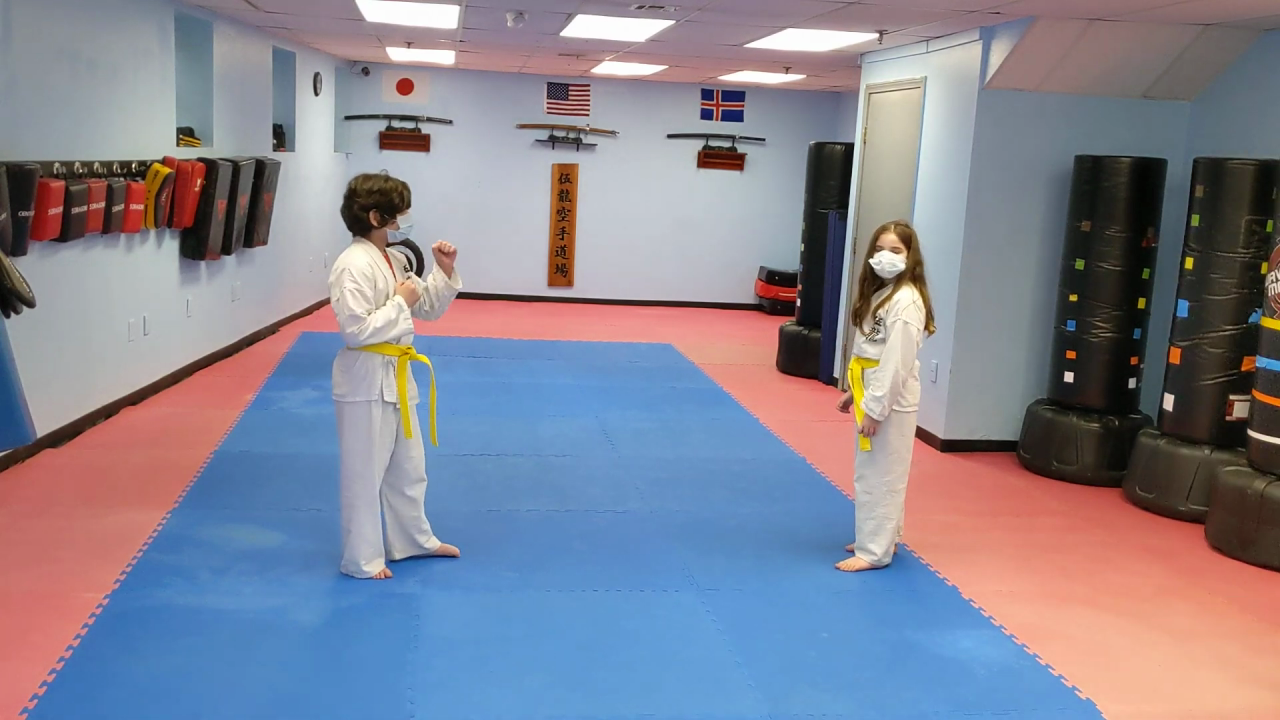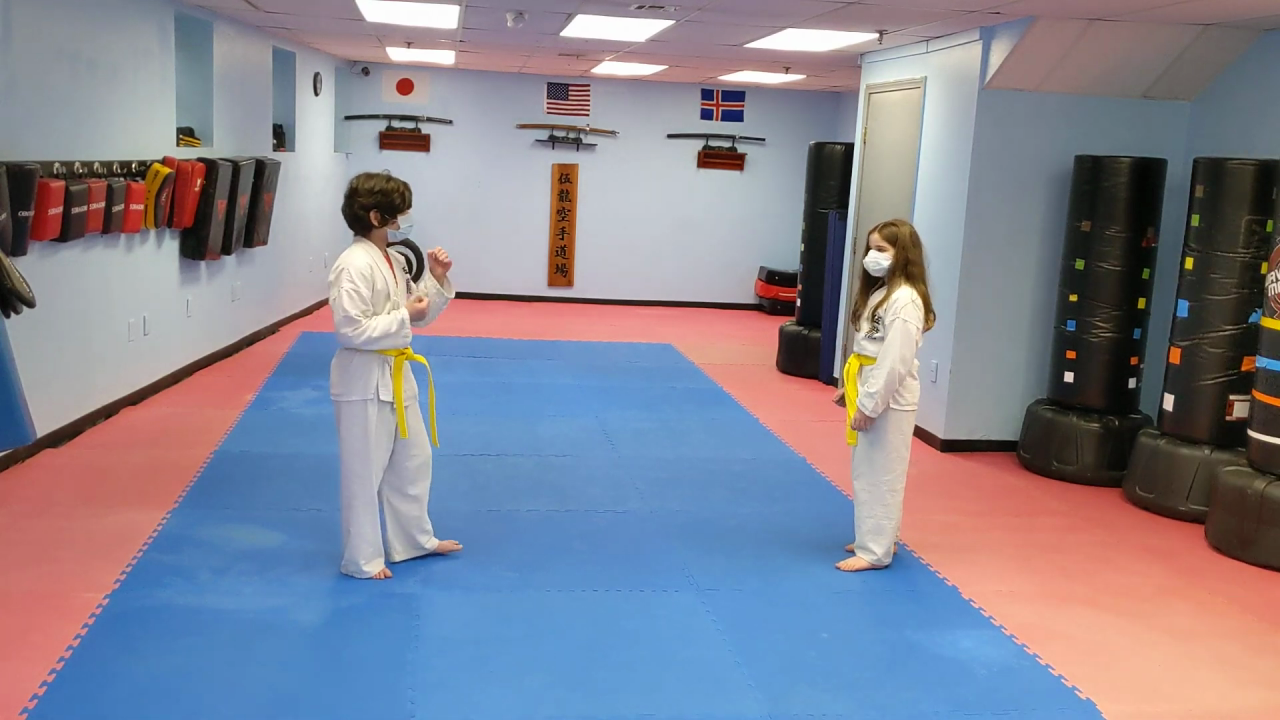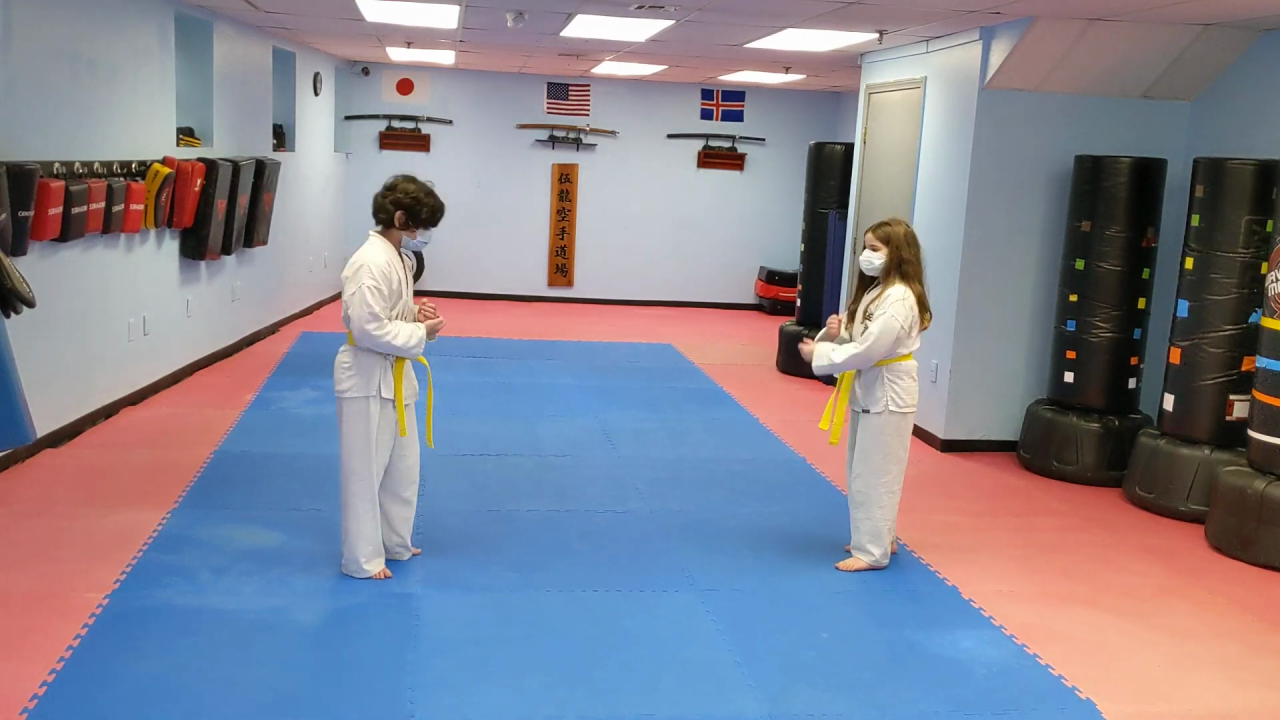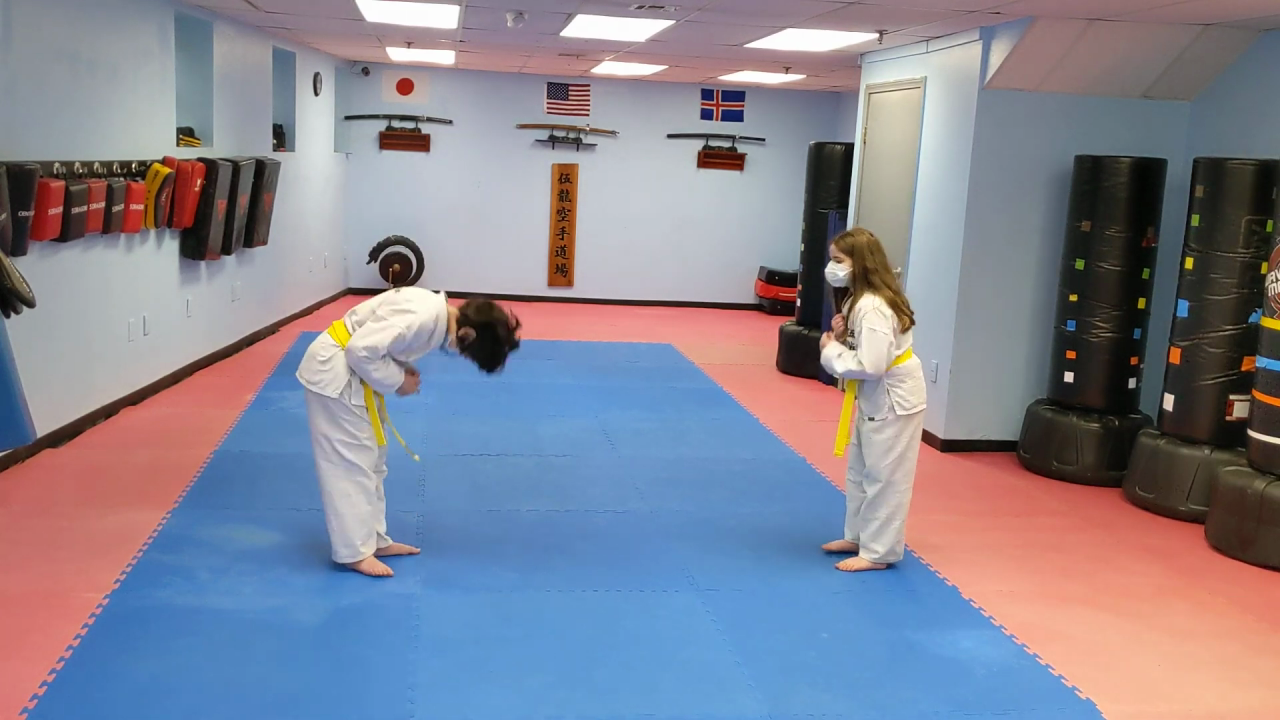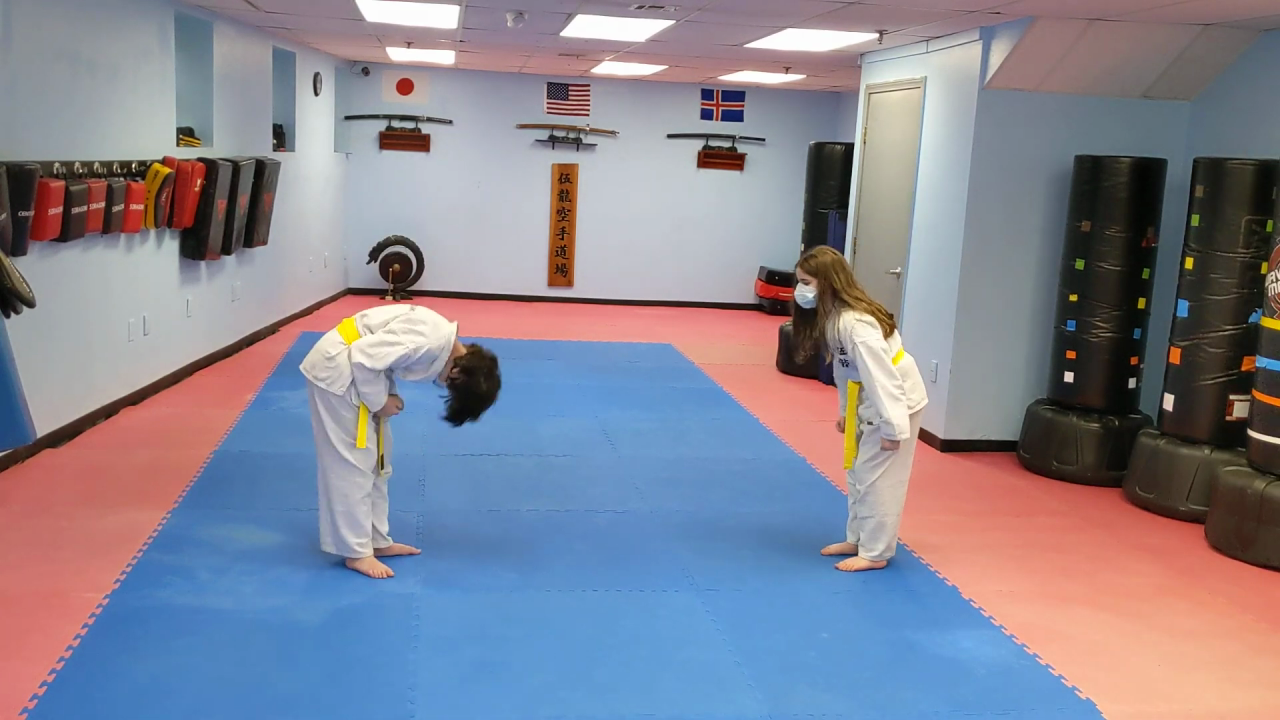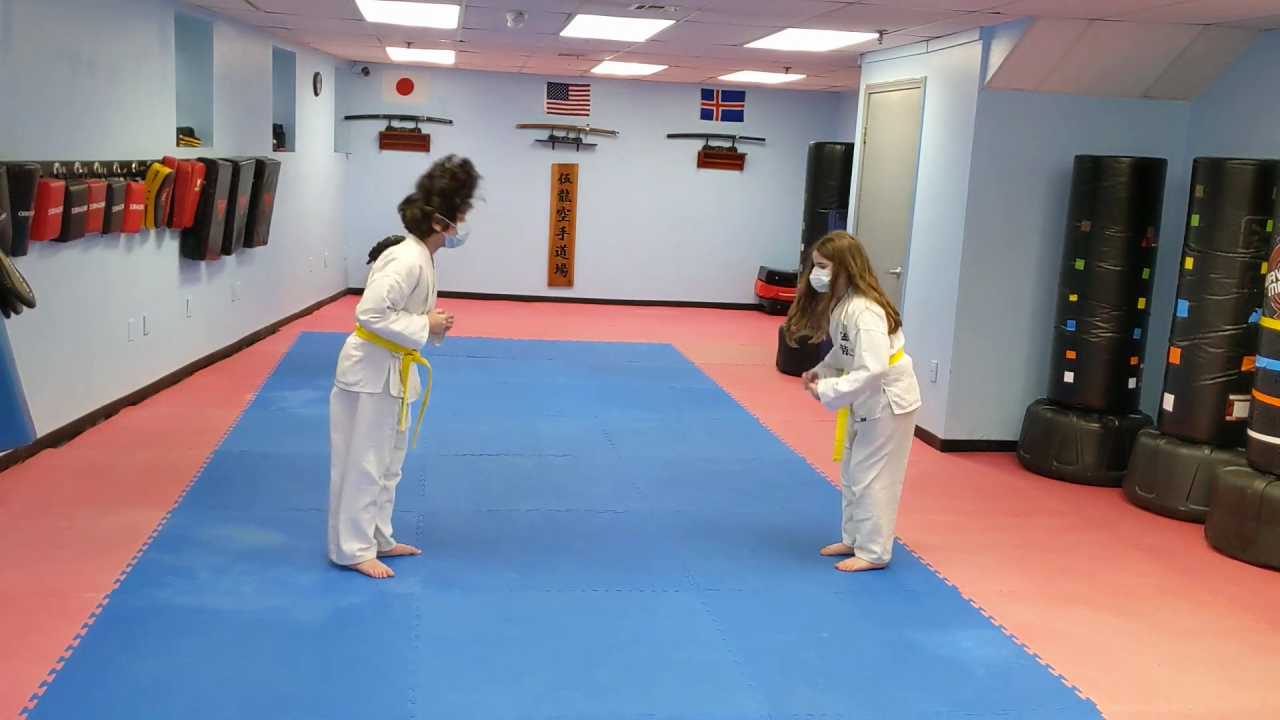
dt=0.3s
person 1, frame 1
left shoulder: (392, 261)
right shoulder: (354, 265)
left elbow: (429, 307)
right elbow: (356, 329)
left wrist: (445, 272)
right wrist: (399, 303)
left hip: (395, 376)
right hip: (366, 379)
left knee: (406, 465)
right knee: (364, 472)
left ankle: (414, 539)
right ankle: (362, 558)
person 1, frame 2
left shoulder: (392, 261)
right shoulder: (354, 265)
left elbow: (420, 311)
right elbow: (351, 330)
left wrist: (437, 280)
right wrist: (403, 316)
left hip: (394, 376)
right hip: (364, 381)
left knee: (412, 460)
right knee: (364, 471)
left ankle: (415, 539)
right ankle: (363, 558)
person 1, frame 3
left shoulder: (394, 258)
right shoulder: (372, 263)
right elbow: (368, 329)
left wrist: (417, 317)
right wrist: (421, 333)
left hip: (391, 375)
right hip: (366, 378)
left knee: (402, 466)
right knee: (365, 469)
left ankle: (391, 544)
right ankle: (362, 560)
person 1, frame 4
left shoulder: (432, 310)
right shoulder: (427, 318)
right elbow: (362, 349)
left wrist: (403, 371)
right wrist: (398, 380)
left hip: (352, 373)
right hip: (333, 369)
left knee: (372, 458)
right knee: (353, 458)
left ankle: (374, 539)
right ankle: (356, 551)
person 1, frame 5
left shoulder: (442, 339)
right shoulder: (430, 341)
right elbow: (365, 358)
left wrist: (386, 396)
right wrist: (381, 401)
left hip: (355, 371)
right hip: (338, 371)
left knee: (374, 458)
right knee: (352, 460)
left ankle: (374, 540)
right ankle: (354, 550)
person 1, frame 6
left shoulder: (420, 259)
right shoulder: (407, 260)
right elbow: (371, 314)
left wrist: (432, 323)
right wrist: (425, 327)
left hip: (388, 370)
right hip: (371, 373)
left knee: (388, 462)
right knee: (365, 462)
left ankle: (377, 538)
right ankle: (354, 549)
person 2, frame 1
left shoulder: (906, 302)
right shoulder: (877, 292)
left elbow: (896, 364)
left wrist: (875, 409)
right wrist: (854, 393)
left hip: (890, 400)
right hip: (873, 395)
left knee: (882, 476)
right knee: (870, 473)
left ankle: (874, 551)
right ankle: (880, 538)
person 2, frame 2
left shoulder: (905, 301)
right shoulder: (878, 291)
left elbow: (894, 362)
left wrist: (868, 405)
right wrist: (850, 388)
left hip: (889, 399)
right hip: (871, 392)
left knee: (880, 474)
right knee: (867, 470)
left ankle: (874, 550)
right ankle: (878, 538)
person 2, frame 3
left shoulder: (899, 299)
right shoulder: (876, 290)
left elbow: (867, 350)
right elbow: (856, 336)
left wrist: (818, 355)
right wrist: (833, 332)
left hip: (887, 394)
right hip: (869, 392)
left knee: (876, 476)
right knee: (863, 472)
left ankle: (871, 552)
right ankle: (875, 539)
person 2, frame 4
left shoulder: (873, 308)
right shoulder: (858, 299)
left elbow: (870, 365)
right elbow: (855, 348)
left wrist: (830, 351)
right wrist: (836, 339)
left hip: (894, 398)
right hip: (874, 396)
left knee: (885, 476)
right knee: (859, 470)
left ankle: (878, 551)
right ankle: (857, 536)
person 2, frame 5
left shoulder: (856, 323)
right shoulder: (831, 316)
left elbow: (884, 377)
left wrist: (895, 429)
right wrist: (845, 408)
left hip: (896, 400)
right hip: (873, 398)
left knee: (877, 476)
right knee: (859, 472)
left ankle: (875, 552)
right ankle: (858, 538)
person 2, frame 6
left shoulder: (864, 310)
right shoulder: (837, 302)
left elbow: (873, 369)
left wrist: (829, 391)
right wrist: (821, 374)
left hip: (889, 398)
right hip: (868, 397)
left knee: (871, 477)
right knee: (853, 473)
left ankle: (873, 552)
right ankle: (855, 539)
